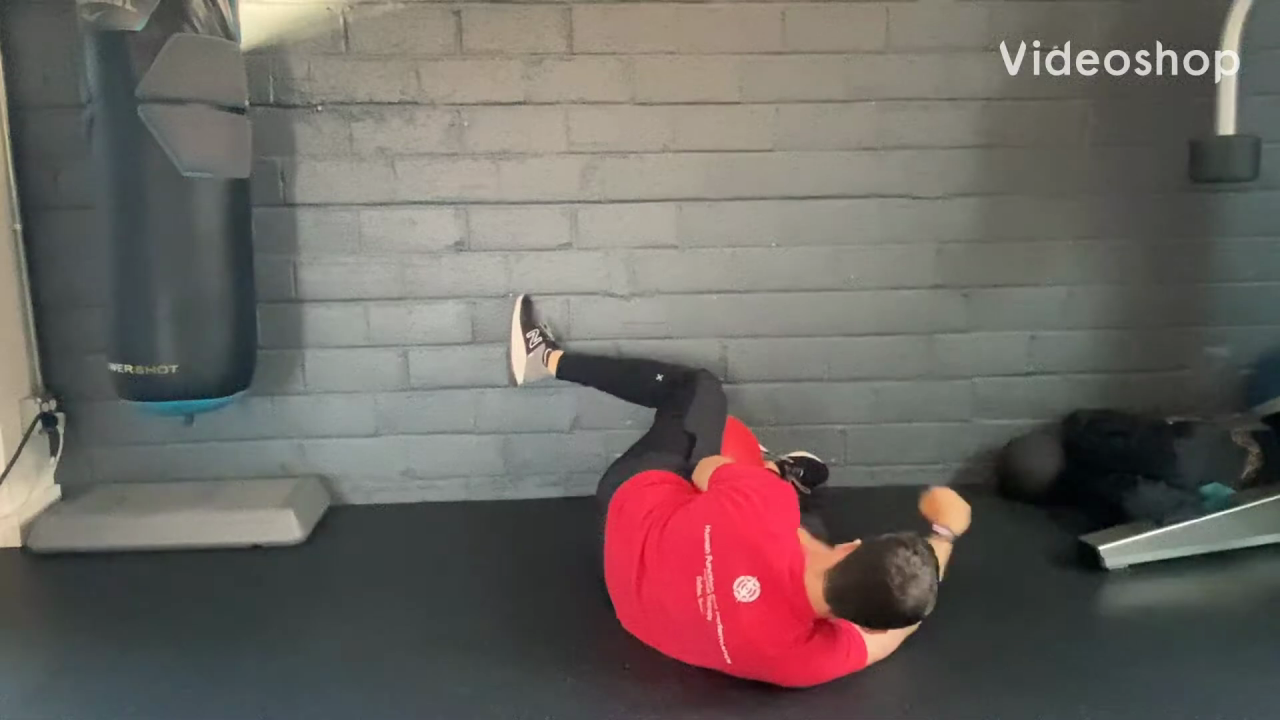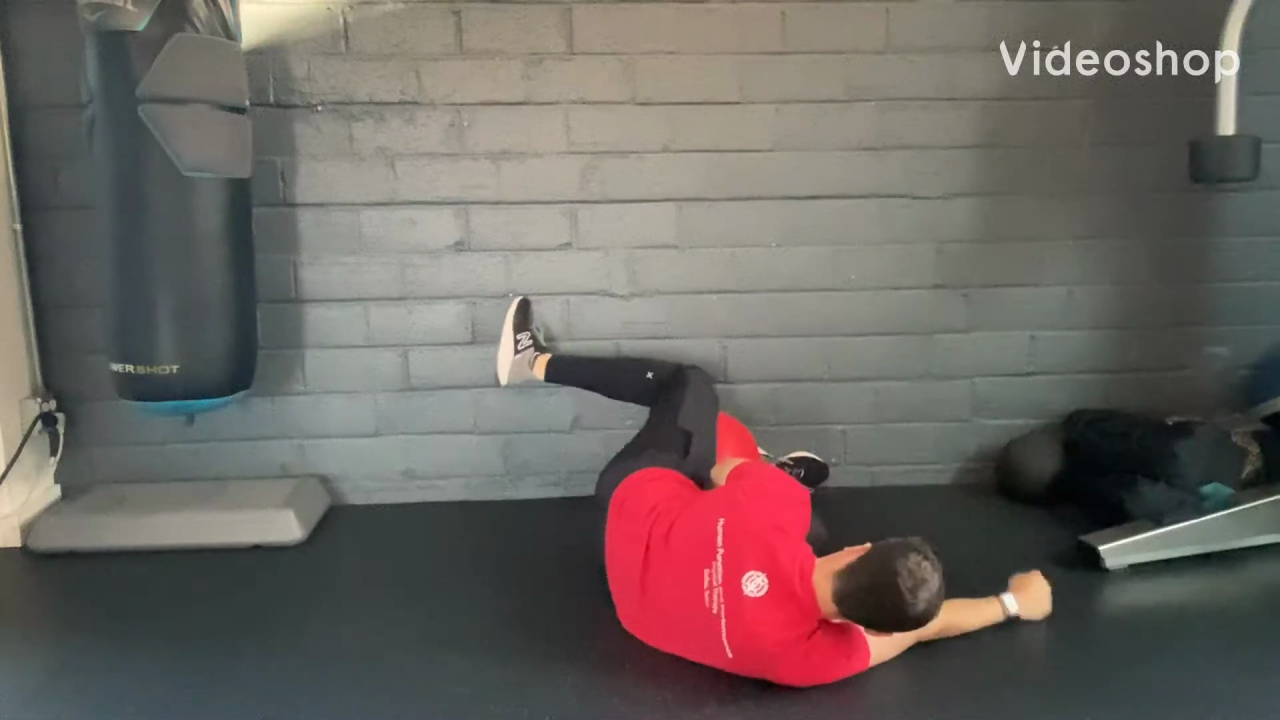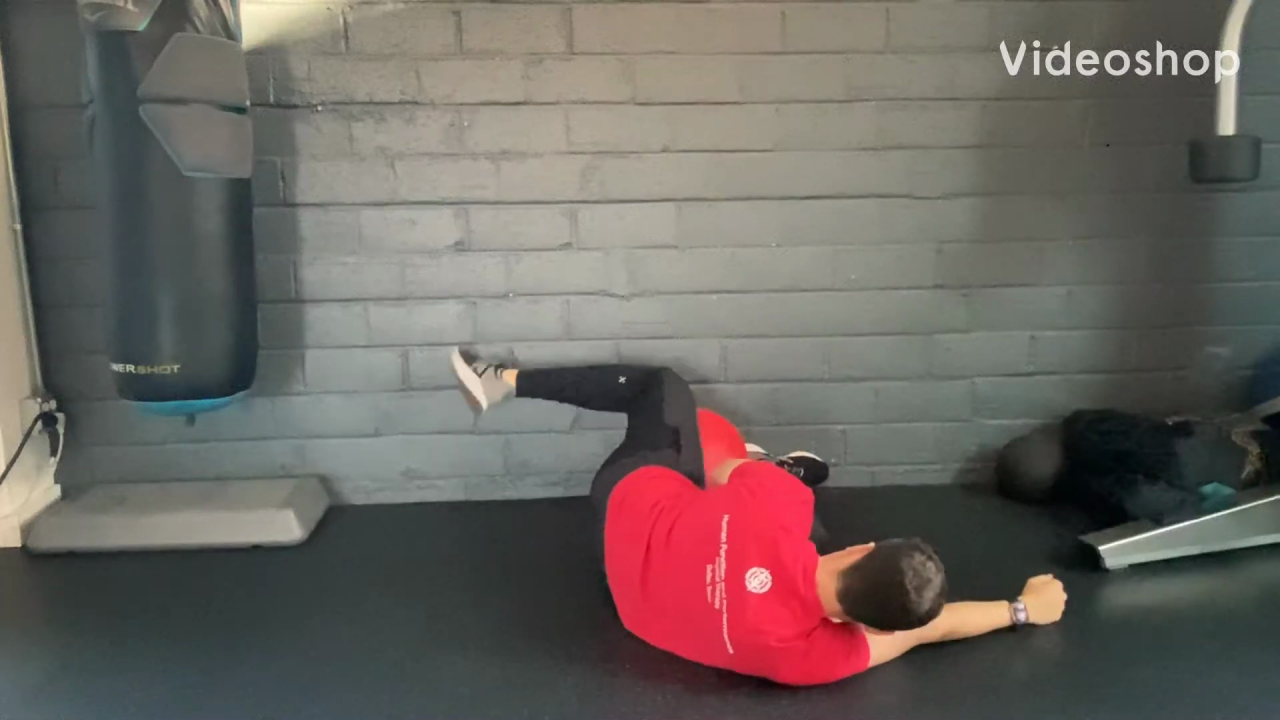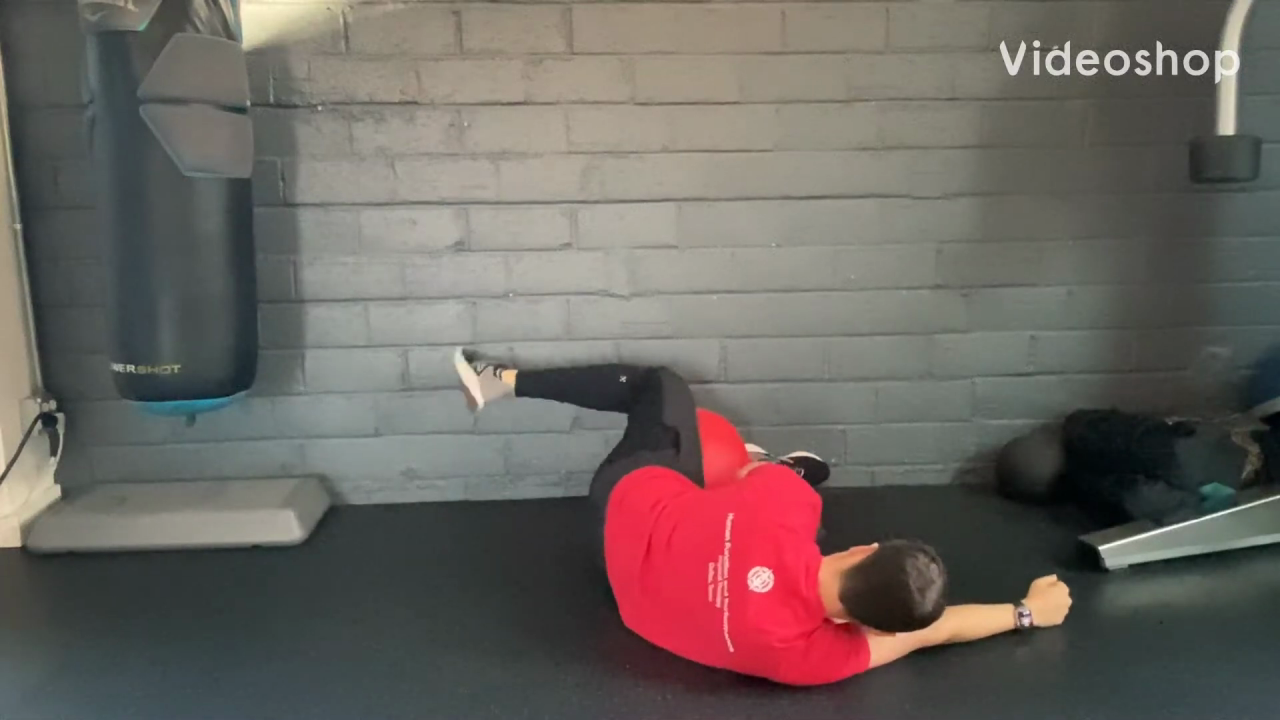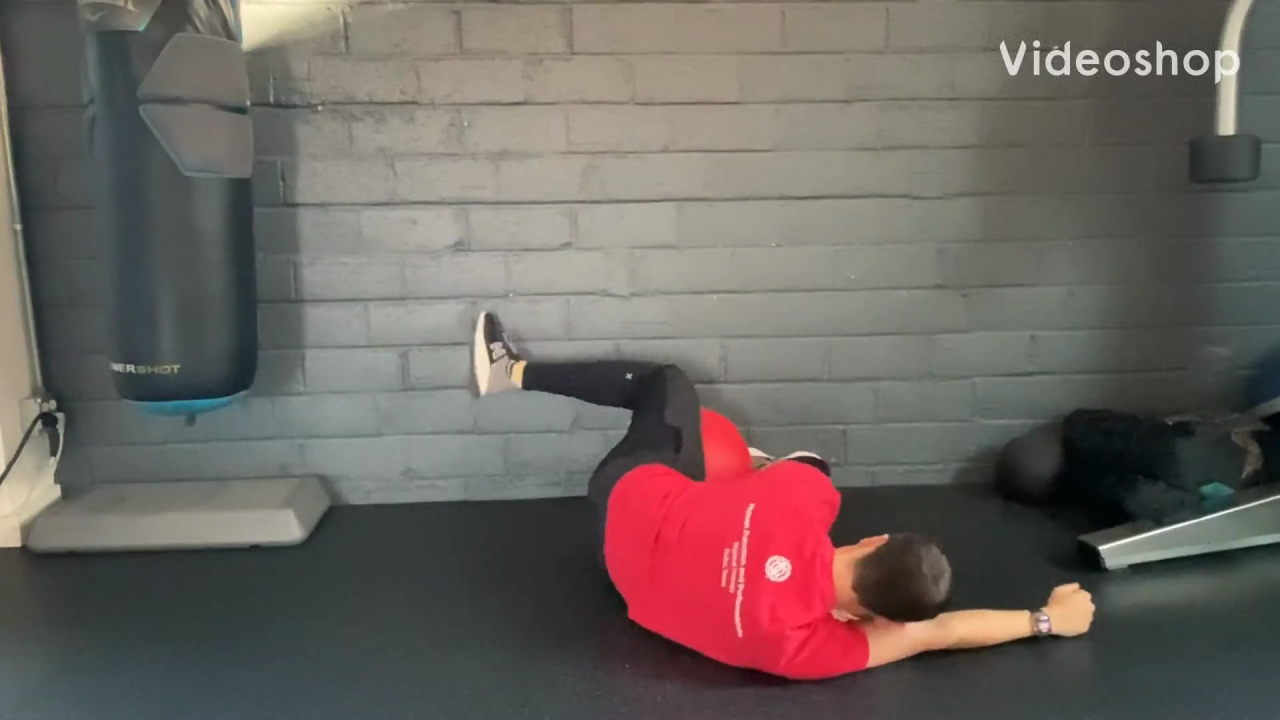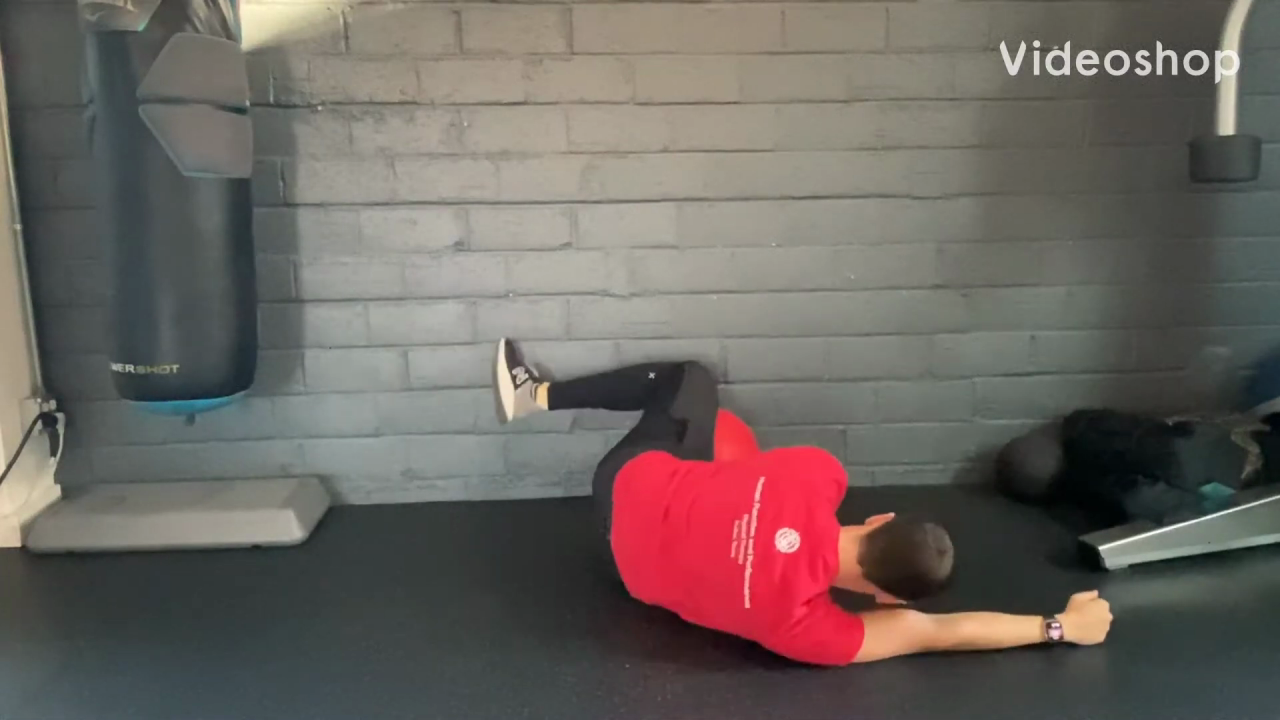
dt=0.3s
person 1, frame 1
left shoulder: (763, 504)
right shoulder: (810, 660)
left elbow: (704, 469)
right elbow: (901, 613)
right wrist: (942, 533)
left knee: (702, 386)
left ankle: (548, 360)
person 1, frame 2
left shoulder: (776, 504)
right shoulder: (805, 658)
left elbow: (723, 470)
right elbow: (918, 628)
right wrist: (1015, 602)
left hip: (635, 493)
left knee: (690, 382)
left ankle: (537, 364)
person 1, frame 3
left shoulder: (779, 505)
right shoulder: (805, 659)
left elbow: (723, 472)
right elbow: (925, 628)
right wrist: (1024, 609)
left hip: (632, 495)
left knee: (663, 384)
left ankle: (505, 379)
person 1, frame 4
left shoulder: (783, 503)
right shoulder: (803, 657)
right elbow: (931, 631)
right wrist: (1028, 612)
left hip: (634, 493)
left knee: (662, 384)
left ankle: (504, 381)
person 1, frame 5
left shoulder: (805, 492)
right shoulder: (794, 647)
right elbow: (937, 634)
right wrist: (1048, 619)
left hip: (632, 490)
right hip: (631, 537)
left knee: (667, 381)
left ankle: (511, 372)
person 1, frame 6
left shoulder: (815, 473)
right shoulder: (798, 624)
right elbow: (939, 633)
right wrist: (1062, 626)
left hip: (638, 480)
right hip: (637, 540)
left knee: (689, 376)
left ankle: (535, 395)
